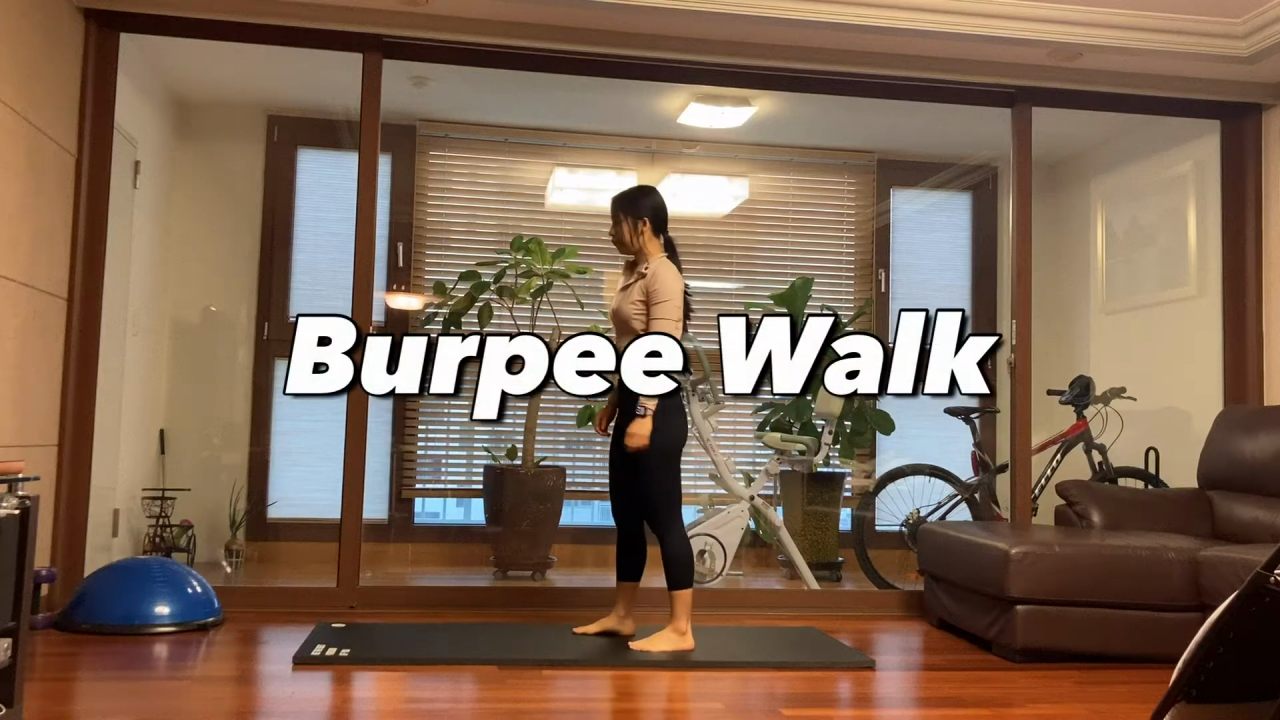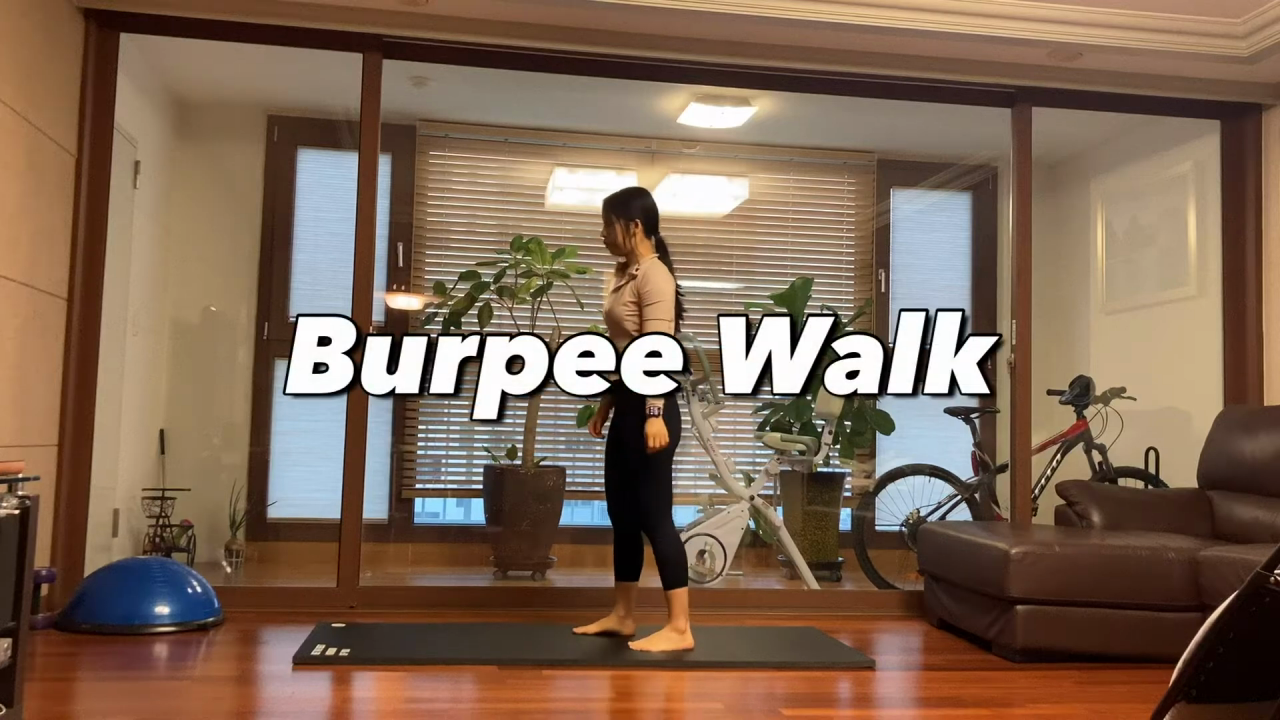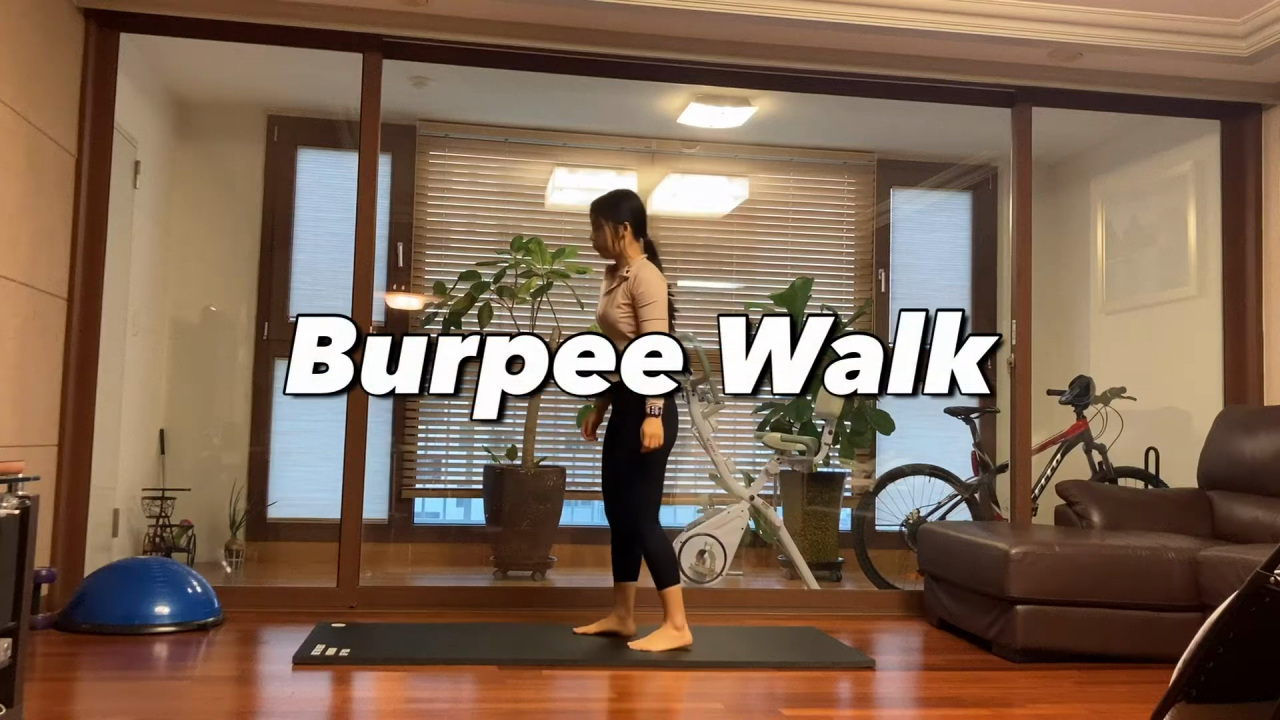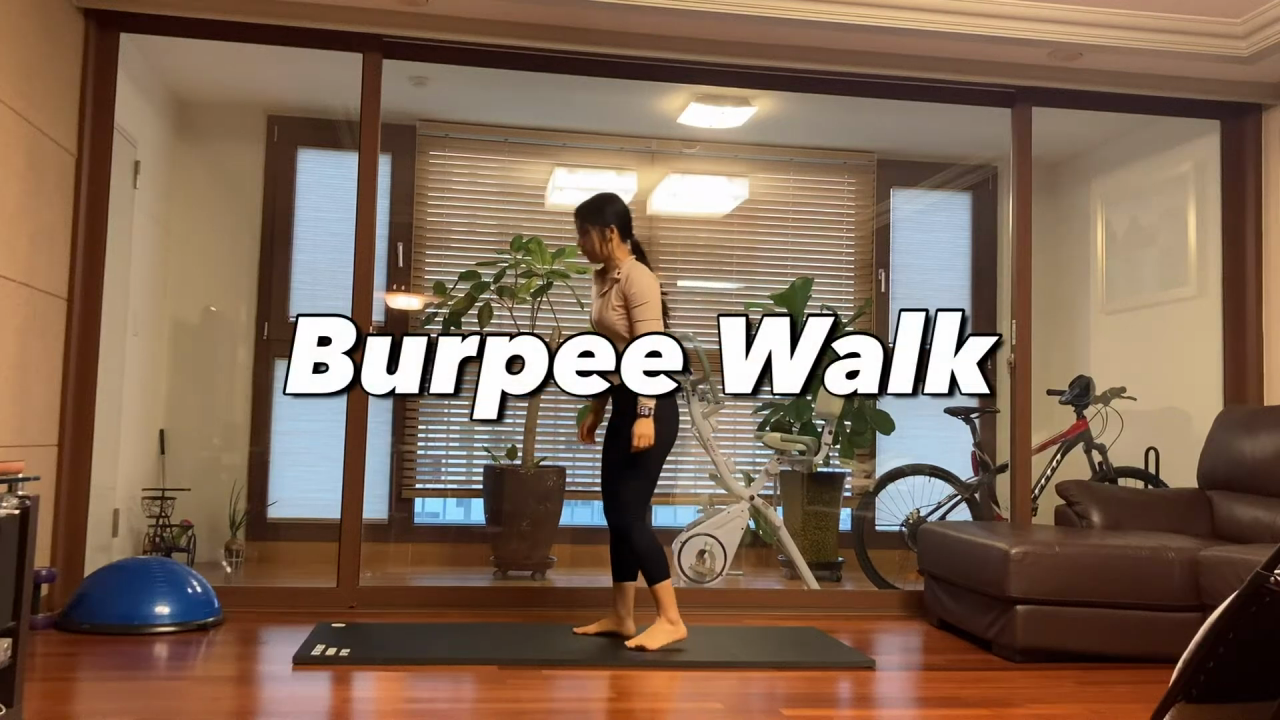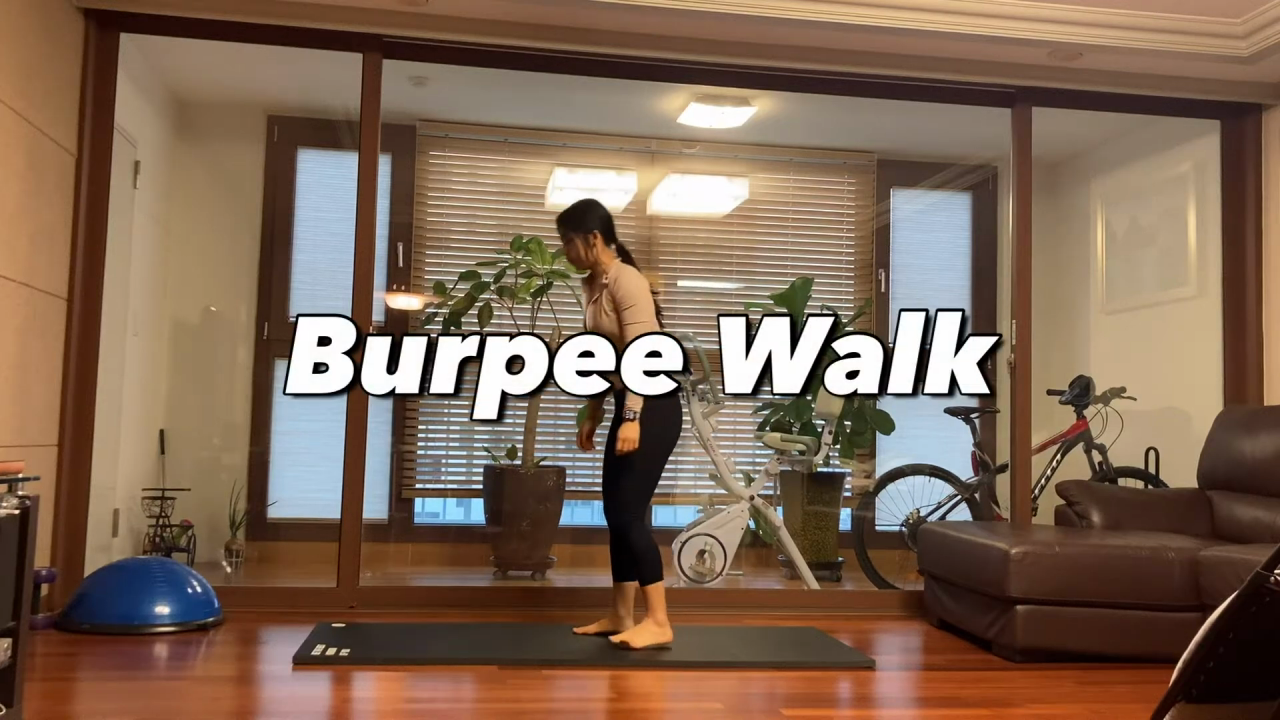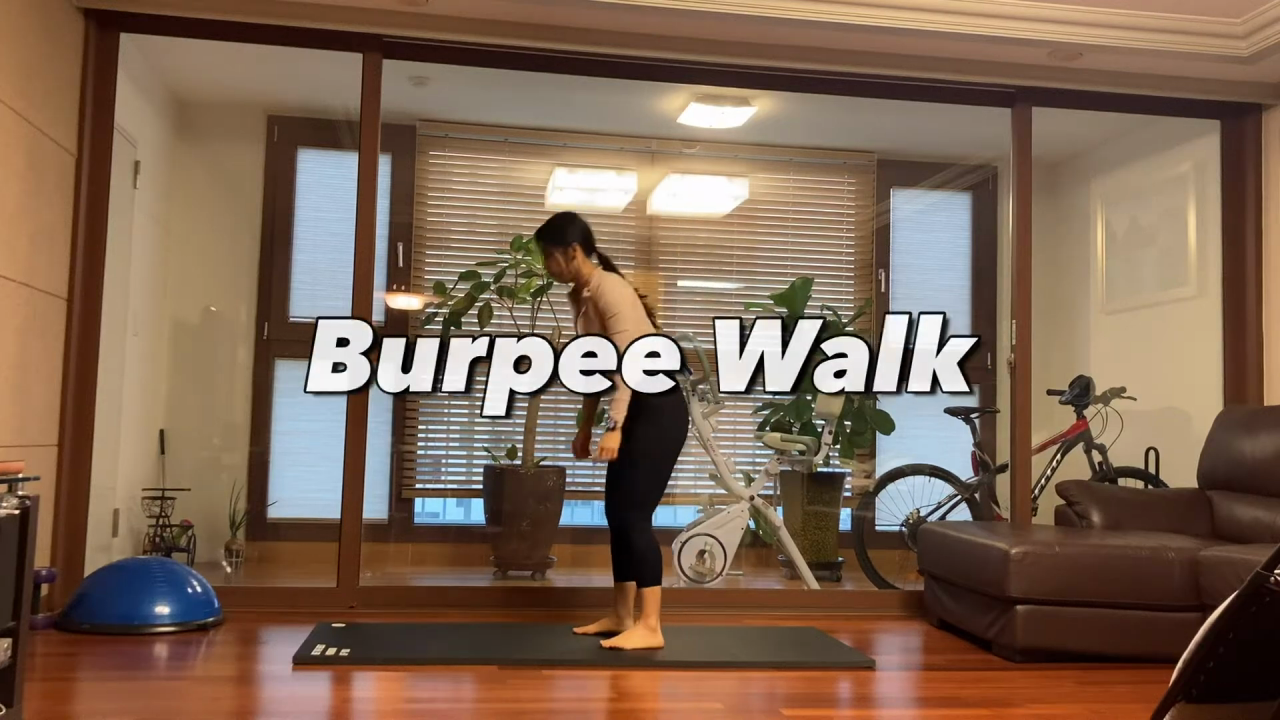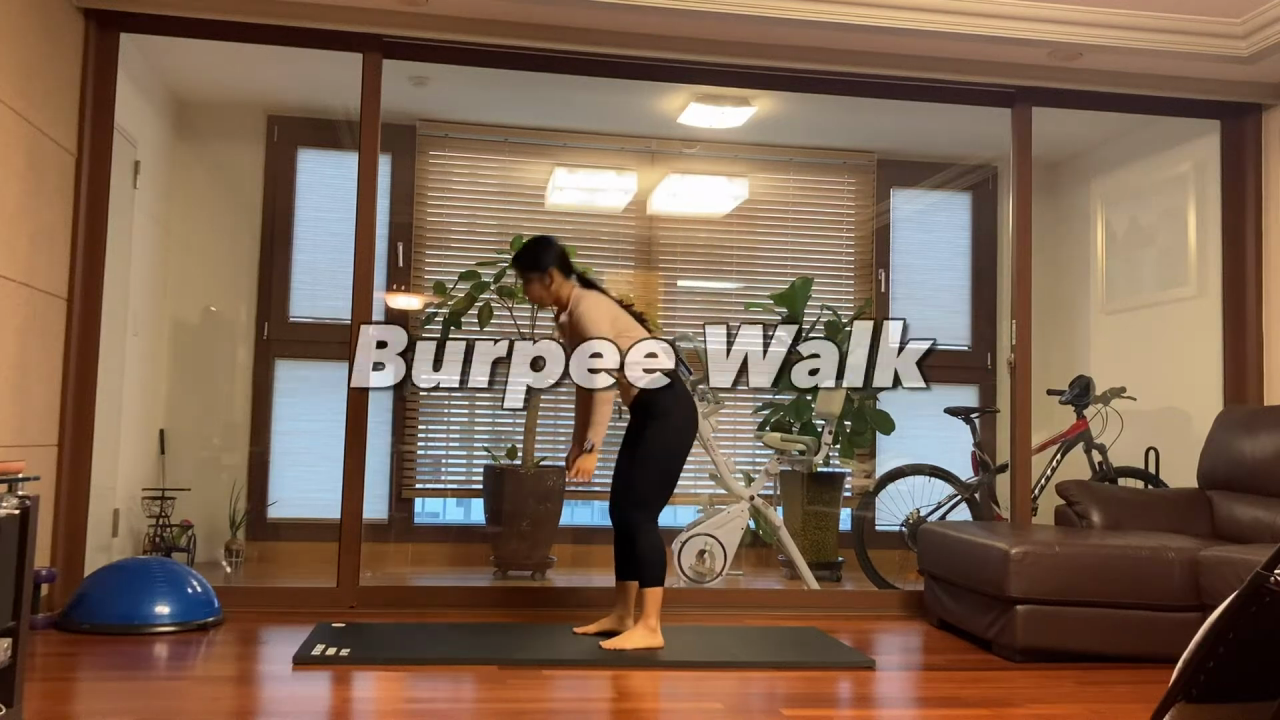
dt=0.1s
person 1, frame 1
left shoulder: (663, 275)
right shoulder: (634, 274)
left wrist: (644, 415)
right wrist: (614, 405)
left hip: (654, 411)
right hip: (631, 405)
left knee: (663, 518)
right knee: (626, 515)
left ankle: (680, 629)
right ankle: (622, 616)
person 1, frame 2
left shoulder: (654, 276)
right shoulder: (625, 275)
left wrist: (656, 415)
right wrist: (605, 406)
left hip: (648, 407)
right hip: (627, 406)
left knee: (654, 518)
right knee: (622, 514)
left ankle: (679, 628)
right ankle: (622, 615)
person 1, frame 3
left shoulder: (646, 278)
right shoulder: (615, 278)
left wrist: (654, 415)
right wrist: (599, 407)
left hip: (645, 407)
right hip: (623, 406)
left knee: (641, 517)
right knee: (619, 515)
left ankle: (676, 625)
right ankle: (621, 616)
person 1, frame 4
left shoulder: (637, 279)
right shoulder: (603, 280)
left wrist: (645, 415)
right wrist: (595, 411)
left hip: (649, 407)
right hip: (626, 405)
left knee: (630, 511)
right knee: (617, 512)
left ankle: (671, 620)
right ankle: (621, 616)
person 1, frame 5
left shoulder: (627, 281)
right shoulder: (593, 286)
left wrist: (632, 418)
right wrist: (592, 417)
left hip: (653, 408)
right hip: (627, 406)
left knee: (628, 511)
right knee: (617, 511)
left ankle: (658, 621)
right ankle: (620, 615)
person 1, frame 6
left shoulder: (607, 289)
right shoulder: (581, 297)
left wrist: (614, 427)
right wrist: (585, 427)
left hip: (658, 408)
right hip: (640, 409)
left knee: (633, 511)
right knee: (618, 511)
left ankle: (649, 627)
right ankle: (621, 616)
person 1, frame 7
left shoulder: (588, 308)
right shoulder: (568, 317)
left elbow: (607, 382)
right elbow: (586, 386)
left wrist: (591, 449)
right wrist: (578, 443)
left hip: (668, 410)
right hip: (647, 411)
left knee: (638, 513)
right knee: (622, 511)
left ankle: (649, 627)
right ankle: (623, 615)
